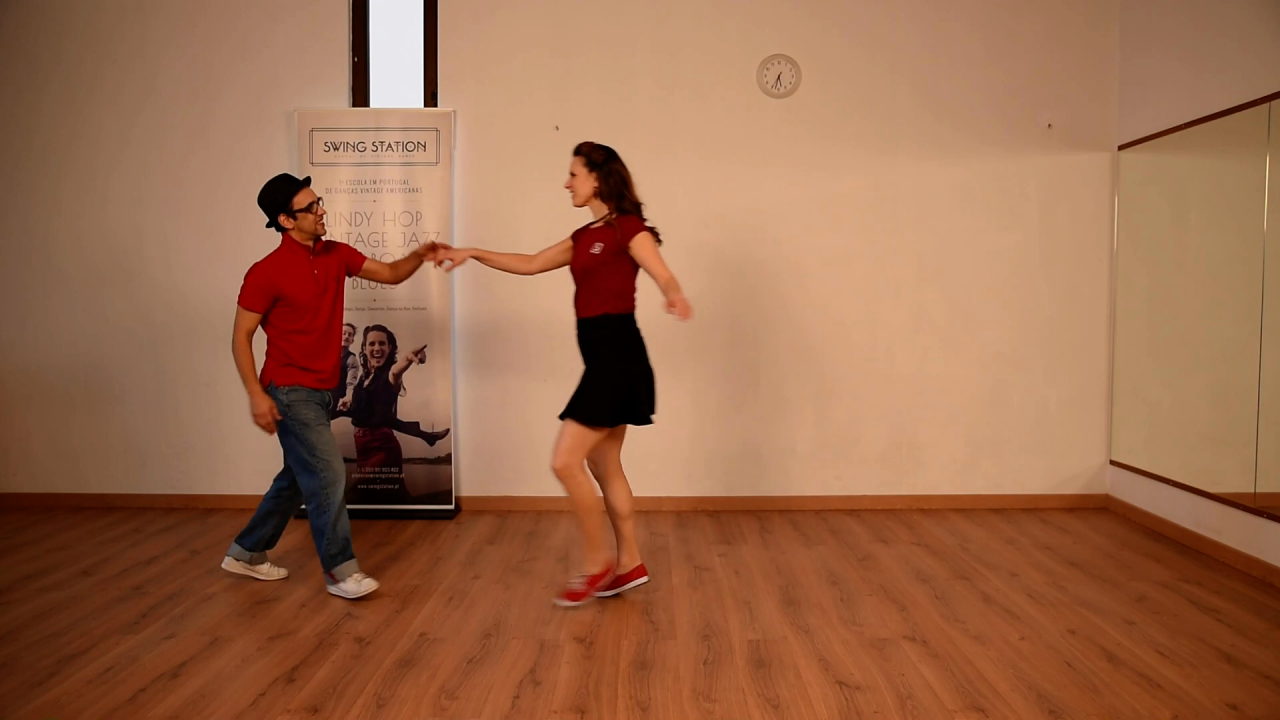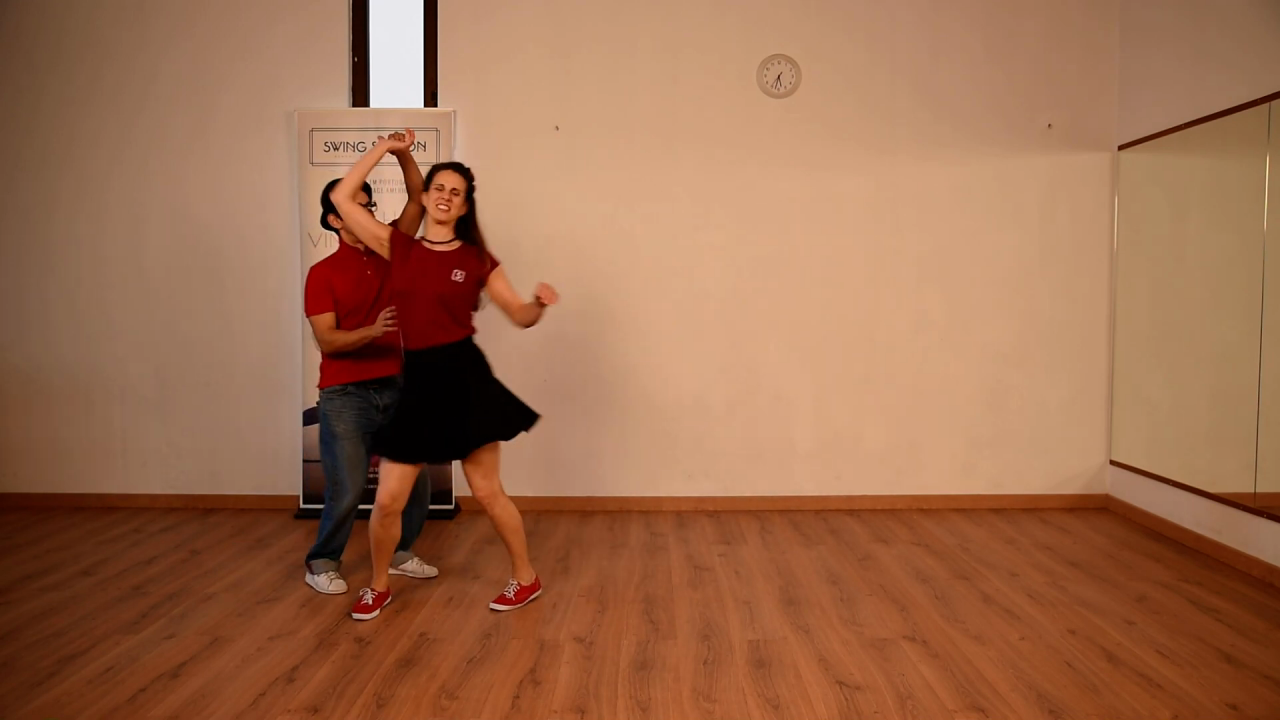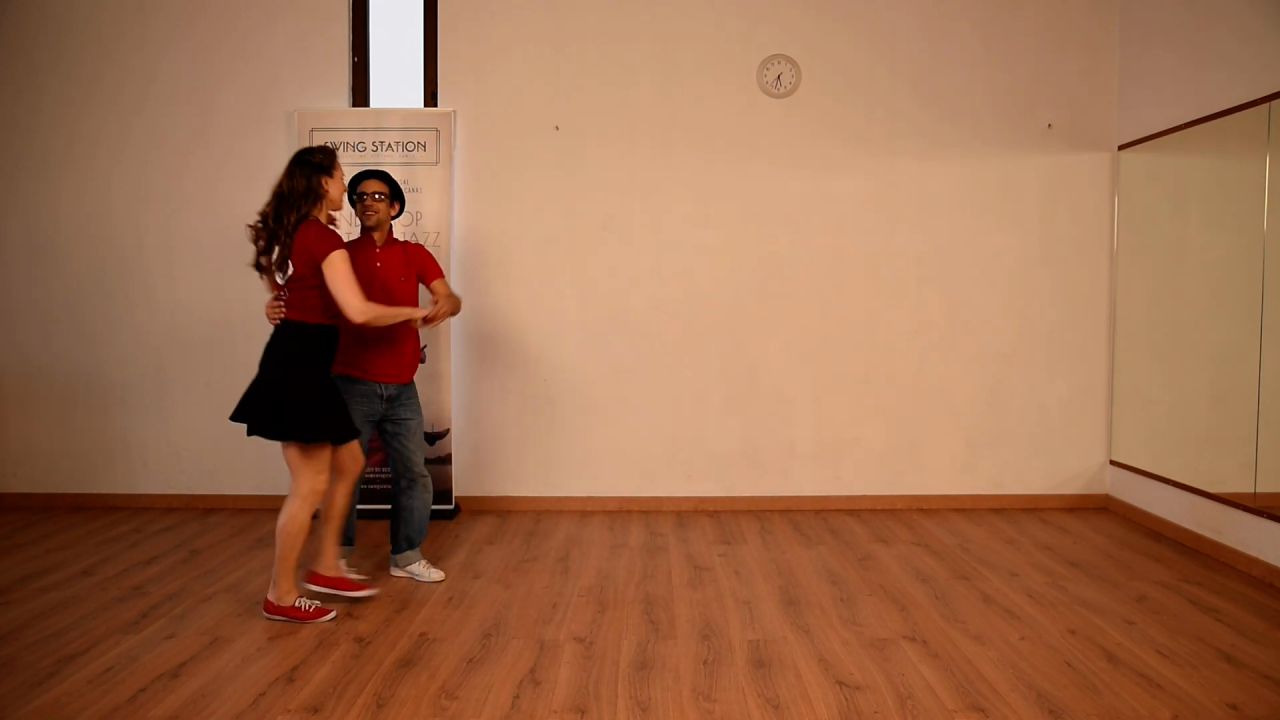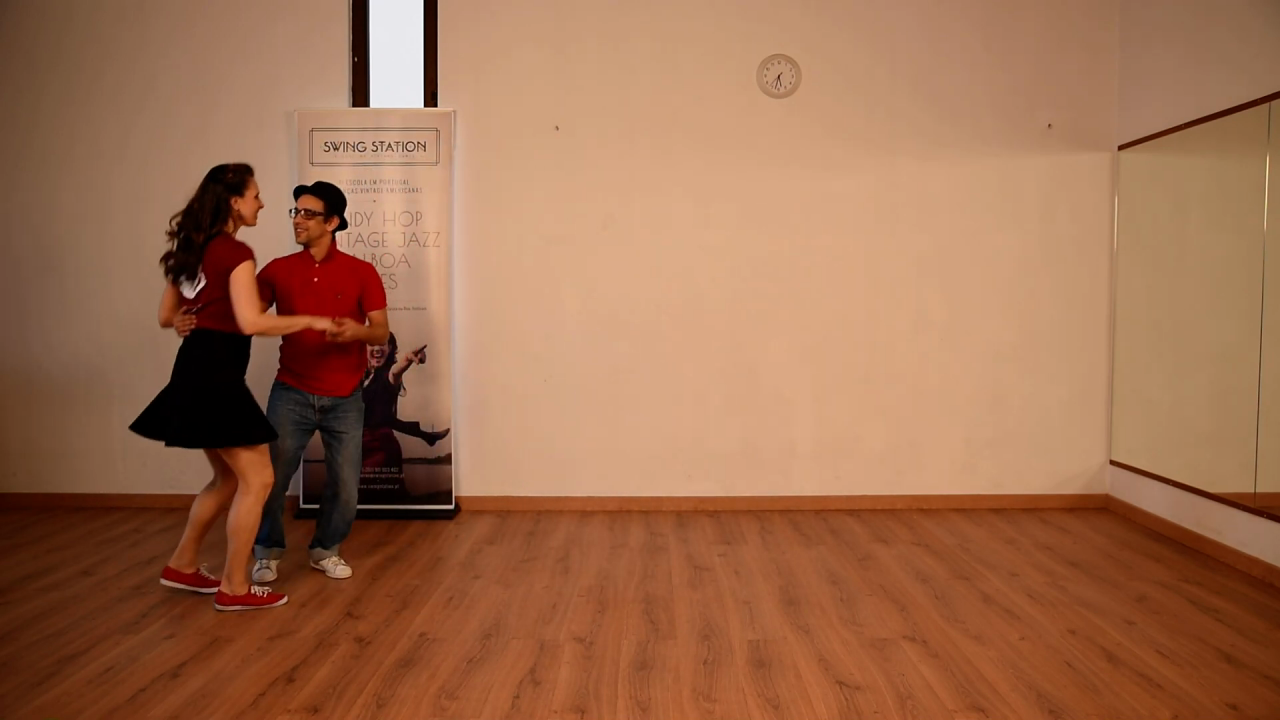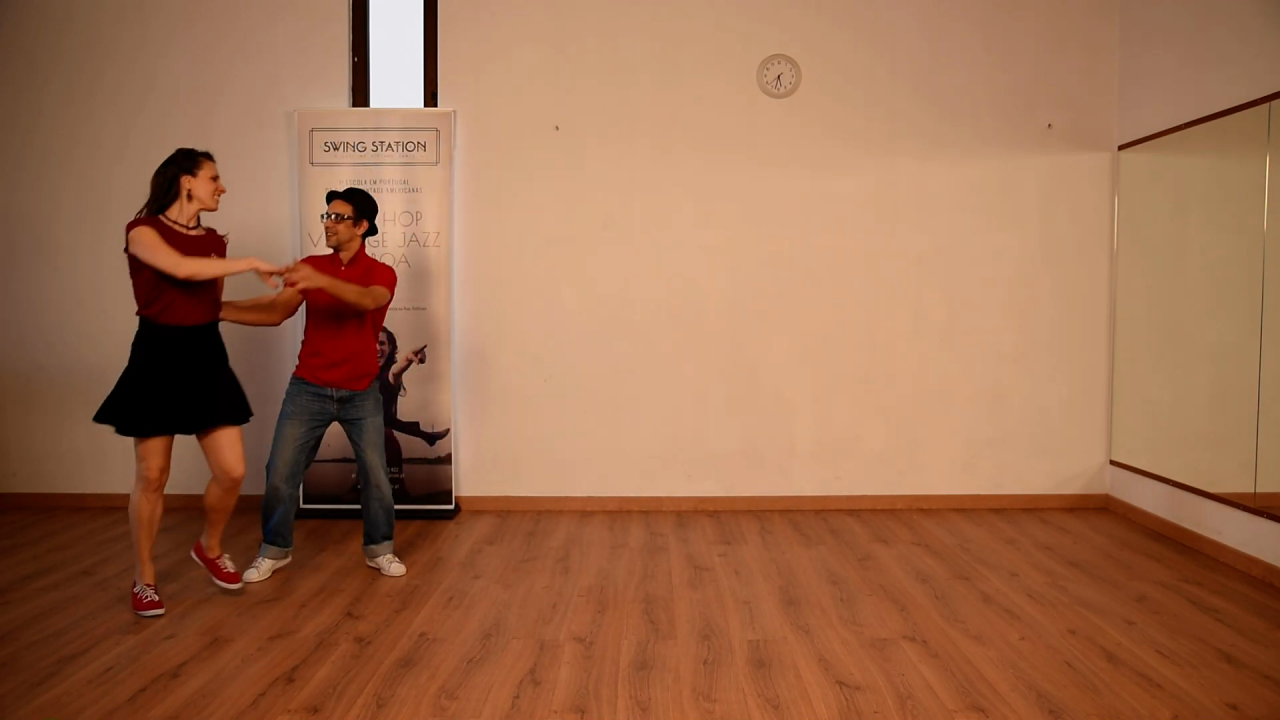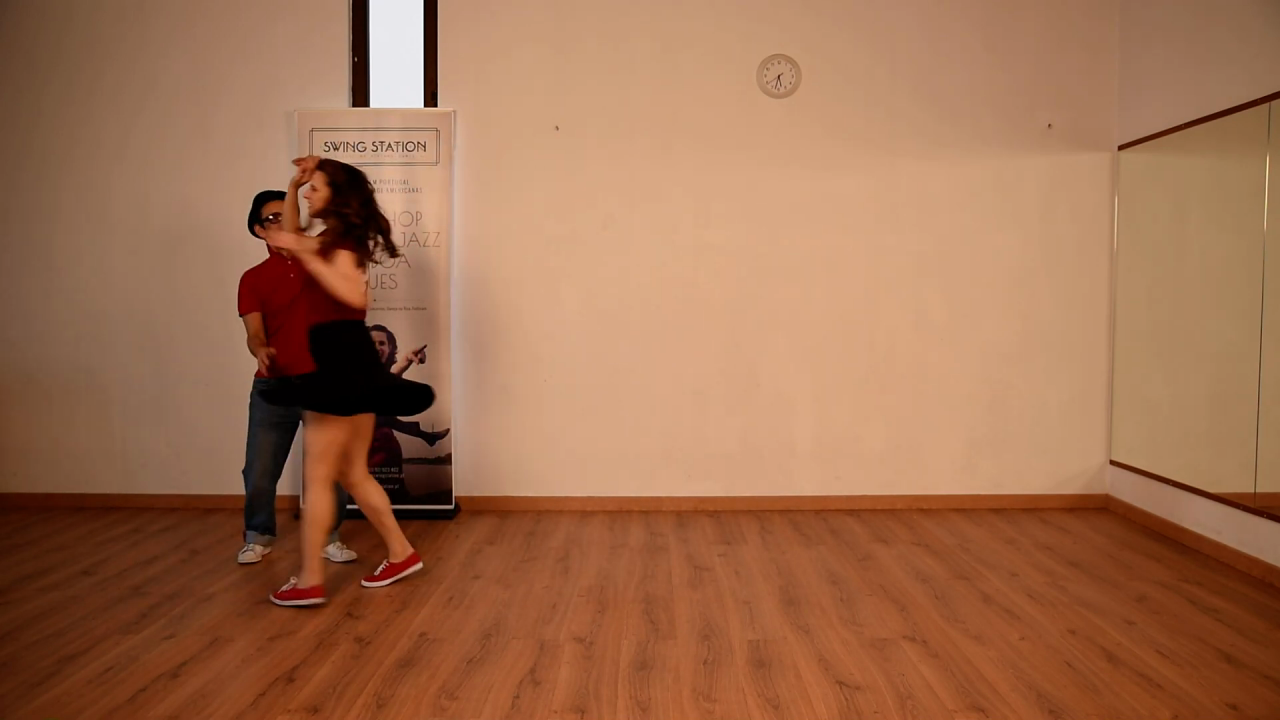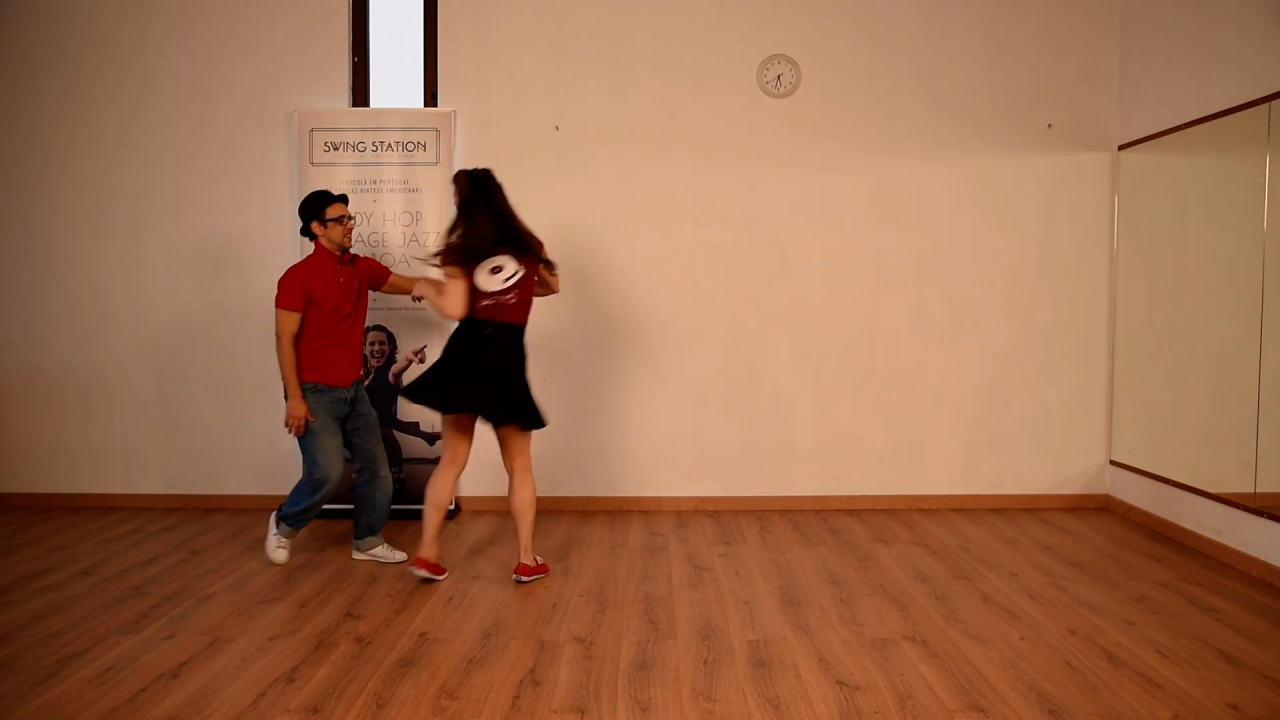
dt=0.7s
person 1, frame 1
left shoulder: (628, 229)
right shoulder: (584, 236)
left elbow: (665, 278)
right elbow: (529, 263)
left wrist: (676, 297)
right wrist: (472, 252)
left hip: (617, 355)
right hip: (602, 357)
left knee: (566, 461)
right knee: (604, 465)
left ankle: (595, 562)
right ankle: (629, 564)
person 1, frame 2
left shoulder: (476, 260)
right shoulder: (399, 248)
left elbow: (520, 317)
right elbow: (342, 197)
left wrist: (539, 301)
right wrist: (386, 148)
left hip: (466, 379)
right hip: (419, 382)
left knee: (487, 494)
right knee: (387, 500)
left ankle: (526, 578)
right ankle: (378, 584)
person 1, frame 3
left shoulder: (289, 232)
right shoulder: (324, 239)
left elbow: (272, 280)
right elbow: (359, 312)
right wrist: (409, 312)
left hip: (297, 358)
right hip: (300, 362)
left knee: (348, 463)
right knee: (311, 485)
left ankle: (327, 567)
right ankle: (281, 595)
person 1, frame 4
left shoulder: (191, 249)
right shoulder: (236, 252)
left elbow: (166, 316)
right elbow: (250, 323)
right wrist: (309, 321)
left hip: (198, 373)
right hip: (214, 378)
left knee: (231, 479)
right knee: (257, 480)
left ankle: (182, 565)
right ankle: (235, 587)
person 1, frame 5
left shoulder: (214, 240)
right shoulder: (143, 230)
right elbow: (180, 268)
right wrist: (251, 263)
left hip: (208, 358)
right hip: (158, 358)
left knee: (232, 470)
right knee: (151, 478)
left ankle: (210, 547)
right ankle: (144, 577)
person 1, frame 6
left shoulder: (340, 242)
right shoulder: (332, 236)
left elbow: (355, 296)
right elbow: (286, 230)
left wrist: (304, 254)
left hip: (346, 364)
right hip: (349, 364)
left knee: (317, 474)
right knee: (351, 472)
left ankle: (310, 581)
right ankle: (402, 553)
person 1, frame 7
left shoulder: (457, 253)
right shoulder: (526, 244)
left elbow: (455, 311)
right elbow: (552, 286)
left wrist: (429, 289)
left hip: (464, 355)
right hip: (504, 359)
left knee: (452, 459)
right knee: (518, 464)
left ankle: (427, 554)
right ankle: (527, 559)
person 2, frame 1
left shoulder: (338, 254)
right shoulder: (266, 272)
left elbow: (390, 273)
right elbow: (241, 336)
left wrist: (420, 256)
right wrist: (255, 394)
left hip: (321, 391)
right hip: (290, 392)
left knee: (298, 477)
right knee: (327, 473)
left ankle: (245, 553)
right ankle: (340, 572)
person 2, frame 2
left shoulder: (386, 250)
right shoulder: (322, 275)
left elbow: (419, 202)
right elbow: (327, 342)
left wrist: (404, 158)
right wrist: (374, 331)
left hip: (392, 389)
right hip: (344, 394)
left knee: (413, 478)
right knee: (346, 486)
left ankle: (400, 554)
right ankle: (322, 564)
person 2, frame 3
left shoulder: (415, 255)
left elbow: (449, 298)
left wrist: (446, 305)
right wrist: (279, 308)
left hip: (400, 388)
right hip: (351, 384)
left knee: (413, 473)
left ankle: (406, 556)
right ankle: (338, 554)
person 2, frame 4
left shoulder: (362, 273)
right shoulder: (278, 270)
left elbow: (381, 330)
left wrist: (356, 329)
right wrist: (200, 321)
left hip: (344, 398)
right hip: (292, 394)
left knee: (344, 483)
right knee: (270, 476)
left ankle: (326, 550)
right ankle: (268, 553)
person 2, frame 5
left shoulder: (381, 273)
right shoulder: (311, 266)
left elbow: (370, 301)
right elbow: (276, 311)
left wrist: (322, 281)
right wrist: (218, 310)
left hip: (360, 394)
right hip: (308, 389)
left knee: (375, 475)
right knee: (281, 472)
left ankle: (380, 549)
right ankle: (275, 549)
person 2, frame 6
right shoulder: (253, 279)
right elbow: (254, 334)
right wrist: (262, 351)
right hip: (277, 384)
right knee: (259, 470)
left ankle: (329, 537)
right ankle: (258, 537)
person 2, frame 7
left shoulder: (361, 268)
right shoulder: (297, 277)
left elbow: (406, 284)
right elbow: (284, 340)
right wrist: (294, 397)
left hip: (353, 390)
right hip: (314, 392)
left knee: (377, 469)
right knee: (327, 471)
left ankle: (368, 541)
right ankle: (284, 524)
